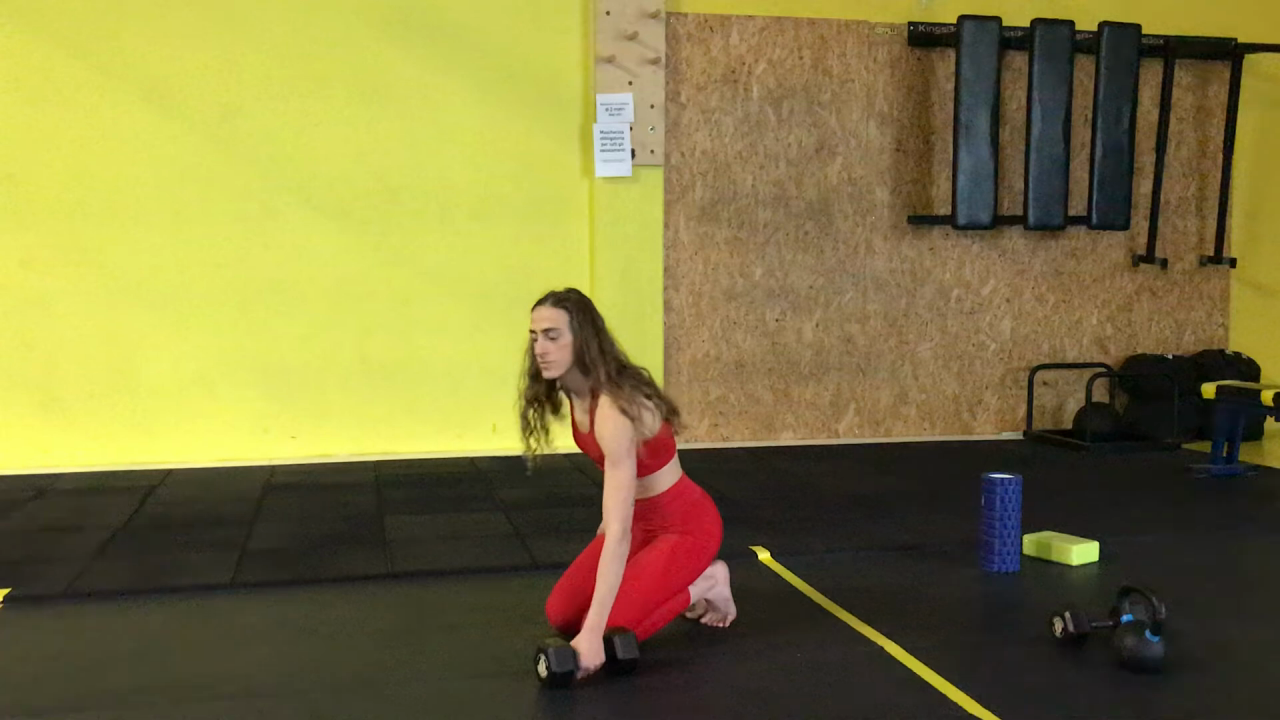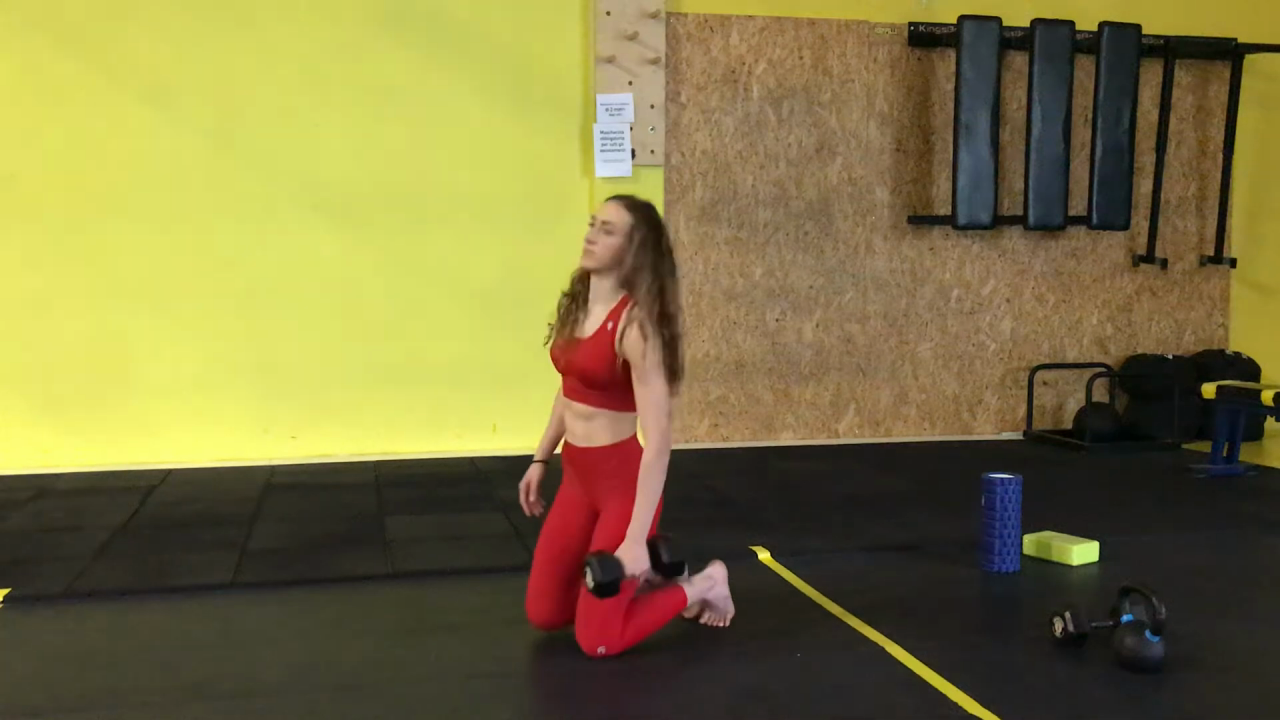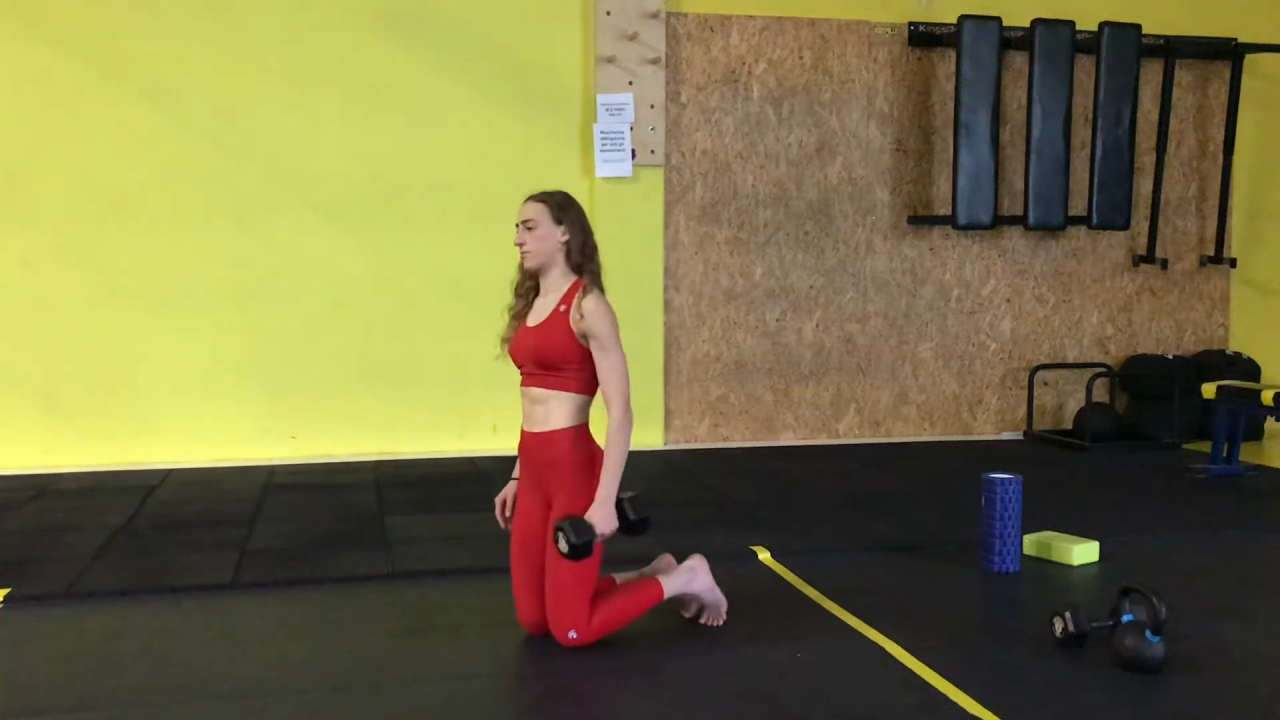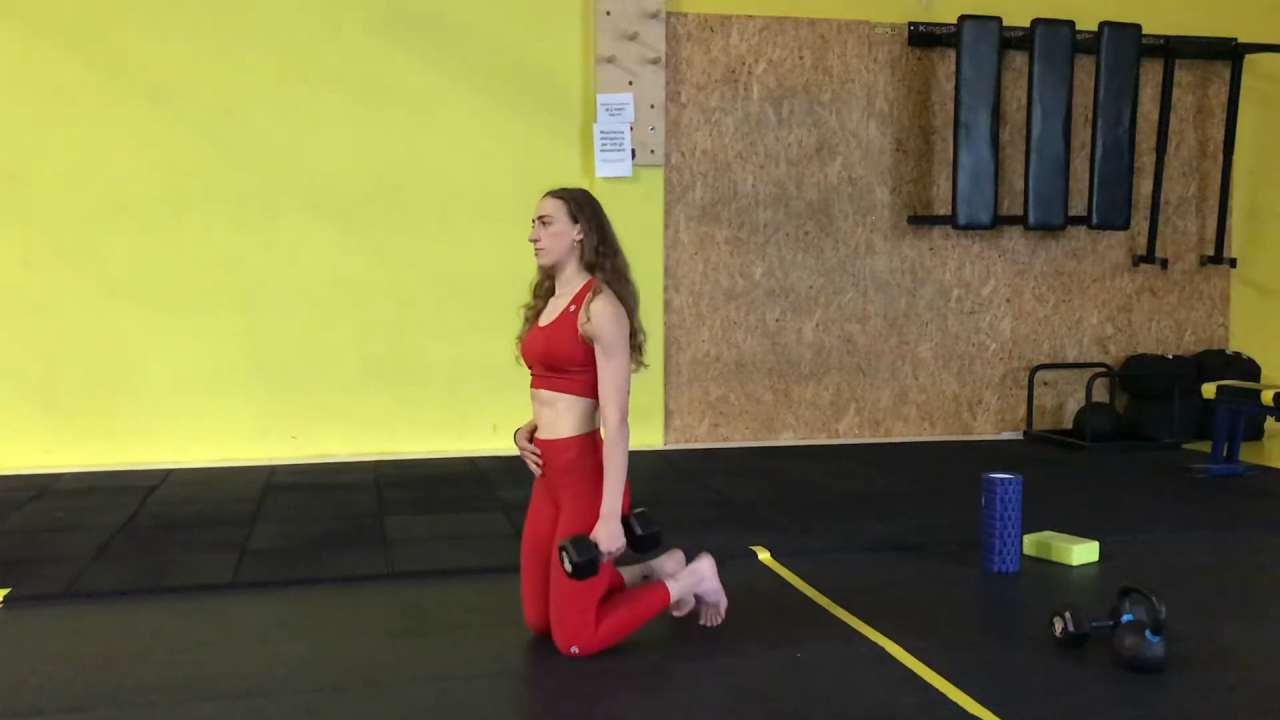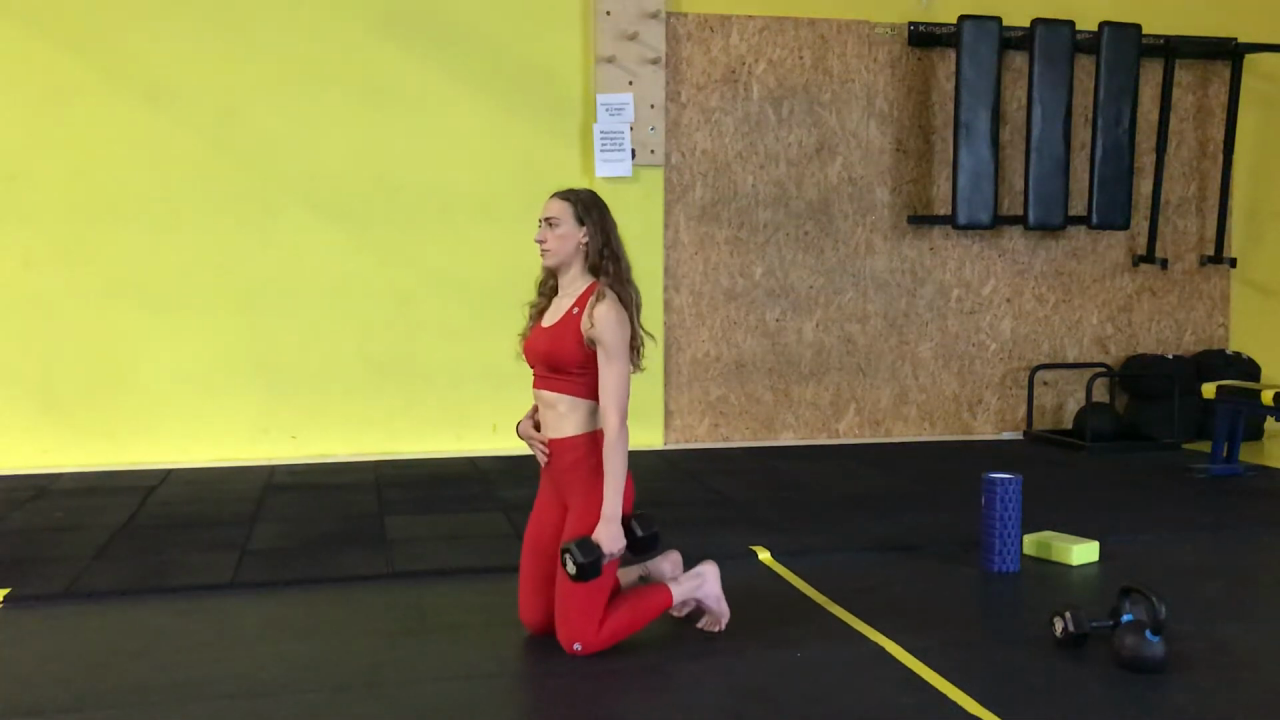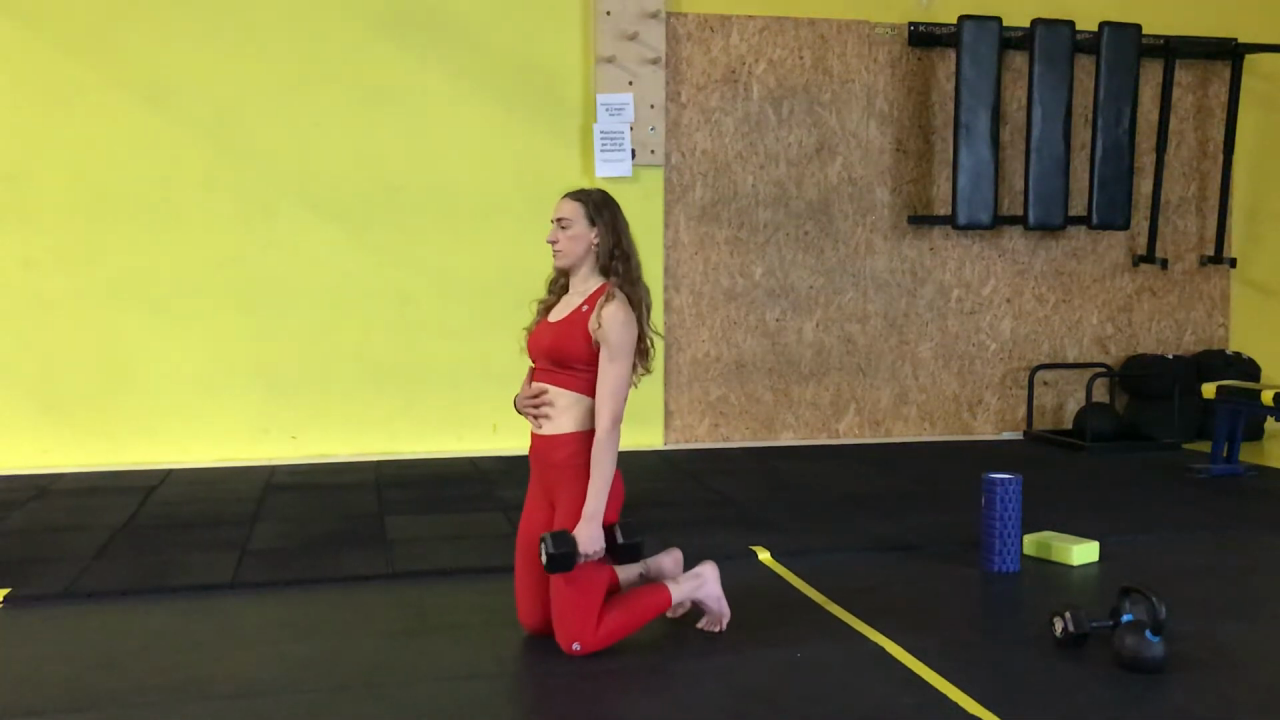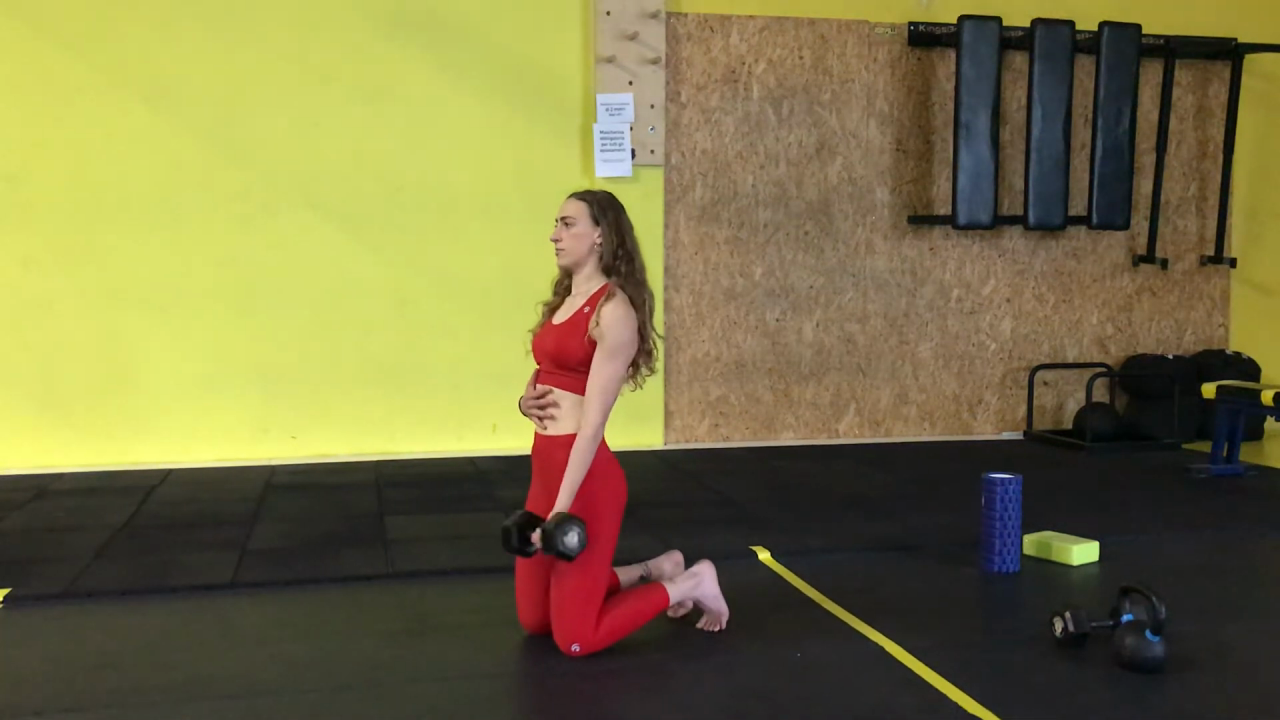
dt=0.7s
person 1, frame 1
left shoulder: (612, 409)
right shoulder: (574, 388)
left elbow: (619, 531)
left wrist: (593, 632)
right wrist: (610, 518)
left hip: (686, 528)
right hip: (642, 519)
left knee: (605, 637)
right knee: (560, 615)
left ankle: (705, 584)
right ankle: (668, 581)
person 1, frame 2
left shoulder: (635, 324)
right shoulder: (577, 305)
left elbow: (658, 438)
left wrist: (636, 537)
right wrist: (540, 459)
left hip: (623, 479)
right hip: (576, 477)
left knee: (598, 640)
right knee: (543, 615)
left ankle: (703, 585)
right ankle: (656, 575)
person 1, frame 3
left shoulder: (586, 305)
right shoulder: (530, 304)
left elbow: (620, 412)
left wrist: (606, 501)
right wrist: (517, 477)
left hip: (575, 468)
right hip: (536, 471)
left knee: (570, 628)
right knee: (532, 619)
left ankle: (684, 579)
right ankle: (652, 574)
person 1, frame 4
left shoulder: (600, 306)
right shoulder: (548, 303)
left elbow: (615, 419)
left wrist: (611, 515)
right wrist: (526, 431)
left hip: (586, 474)
right hip: (549, 476)
left knee: (574, 638)
right knee: (539, 620)
left ankle: (689, 579)
right ankle: (656, 570)
person 1, frame 5
left shoulder: (603, 308)
right shoulder: (551, 301)
left elbow: (614, 422)
left wrist: (611, 518)
right wrist: (528, 420)
left hip: (591, 475)
right hip: (555, 475)
left knee: (578, 636)
right knee: (535, 619)
left ankle: (693, 585)
right ankle: (654, 571)
person 1, frame 6
left shoulder: (612, 309)
right shoulder: (559, 299)
left elbow: (608, 422)
left wrist: (593, 518)
right wrist: (522, 399)
left hip: (582, 470)
right hip: (543, 468)
left knee: (576, 637)
right knee: (534, 619)
left ankle: (693, 585)
right ankle: (653, 569)
person 1, frame 7
left shoulder: (614, 309)
right shoulder: (565, 300)
left elbow: (593, 421)
left wrist: (561, 511)
right wrist: (528, 401)
left hip: (586, 475)
right hip: (545, 466)
left knee: (575, 637)
right knee: (534, 620)
left ankle: (689, 583)
right ankle: (655, 571)
